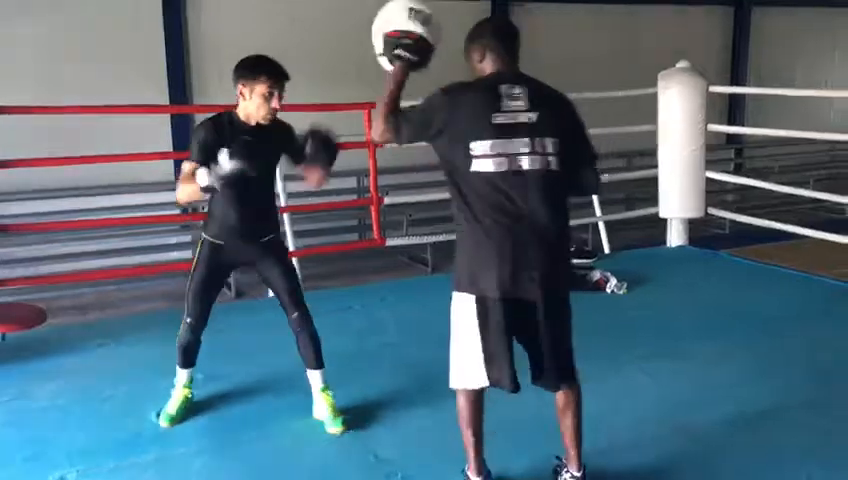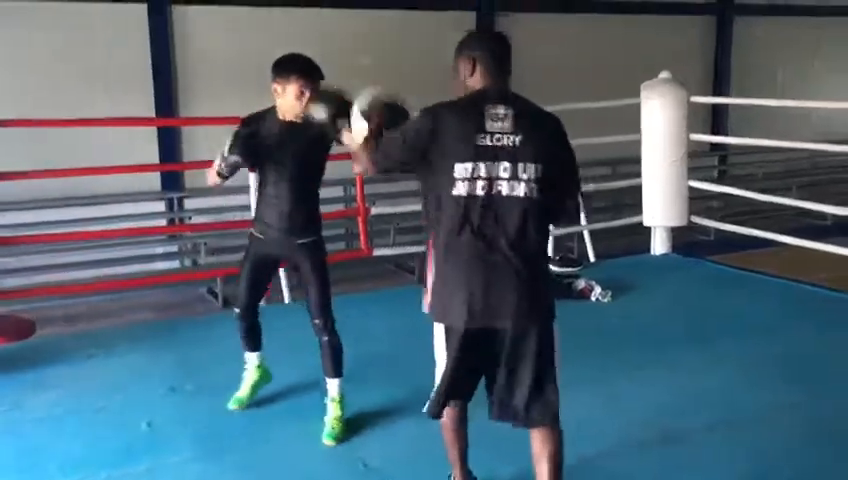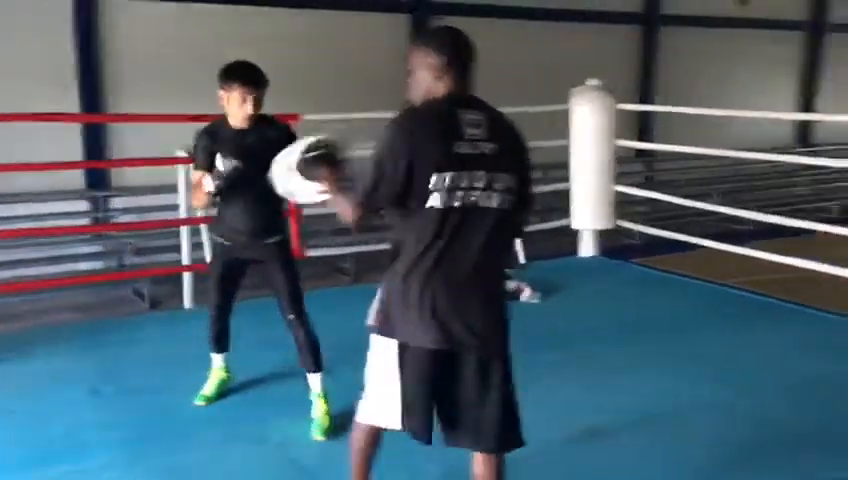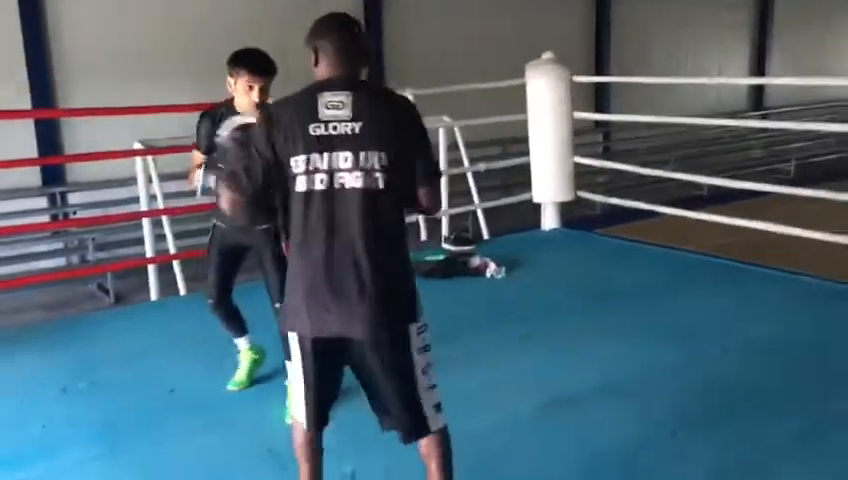
dt=0.5s
person 1, frame 1
left shoulder: (456, 102)
right shoulder: (557, 106)
left elbow: (381, 129)
right elbow: (587, 182)
left wrist: (399, 71)
left hip: (482, 267)
right hip: (546, 265)
left knee: (470, 375)
right knee: (561, 375)
person 1, frame 2
left shoulder: (439, 121)
right shoulder: (546, 126)
left elbow: (369, 160)
right elbow: (568, 210)
left wrist: (362, 136)
left hip: (459, 290)
right hip: (524, 292)
left knee: (451, 394)
right knee: (540, 411)
person 1, frame 3
left shoulder: (413, 126)
right shoulder: (506, 135)
left elbow: (357, 211)
right elbow: (516, 221)
left wrist: (328, 184)
left hip: (414, 301)
right hip: (482, 307)
left knee: (373, 409)
right knee: (487, 434)
person 1, frame 4
left shoulder: (279, 117)
right shoulder: (396, 110)
right elbow: (428, 200)
left hip: (311, 295)
right hip: (383, 296)
left knee: (306, 411)
right knee: (424, 413)
person 2, frame 1
left shoulder: (281, 131)
right shoulder: (212, 130)
left elbow: (311, 177)
right elbow: (182, 192)
left wrist: (321, 160)
right wrist: (216, 173)
left hip: (265, 239)
right hip: (219, 239)
left knee: (299, 316)
right knee: (193, 319)
left ankle: (322, 399)
right ankle: (182, 389)
person 2, frame 2
left shoulder: (320, 125)
right shoulder: (254, 126)
right elbow: (213, 179)
left wrist: (340, 113)
right wrist: (226, 164)
left hip: (306, 238)
right hip: (264, 234)
left knee: (322, 320)
right knee: (244, 308)
left ankle: (334, 404)
right ankle: (255, 371)
person 2, frame 3
left shoulder: (277, 131)
right shoulder: (209, 137)
right elbow: (197, 199)
right wrist: (213, 182)
left hip: (271, 238)
right hip: (229, 239)
left knee: (295, 316)
right knee: (217, 309)
left ankle: (319, 399)
right ankle: (220, 372)
person 2, frame 4
right shoulder: (212, 120)
right elbow: (196, 168)
right wrist: (207, 175)
left hip: (266, 224)
right hip: (227, 224)
left knee: (281, 301)
right knee: (217, 297)
right ankle: (249, 353)
